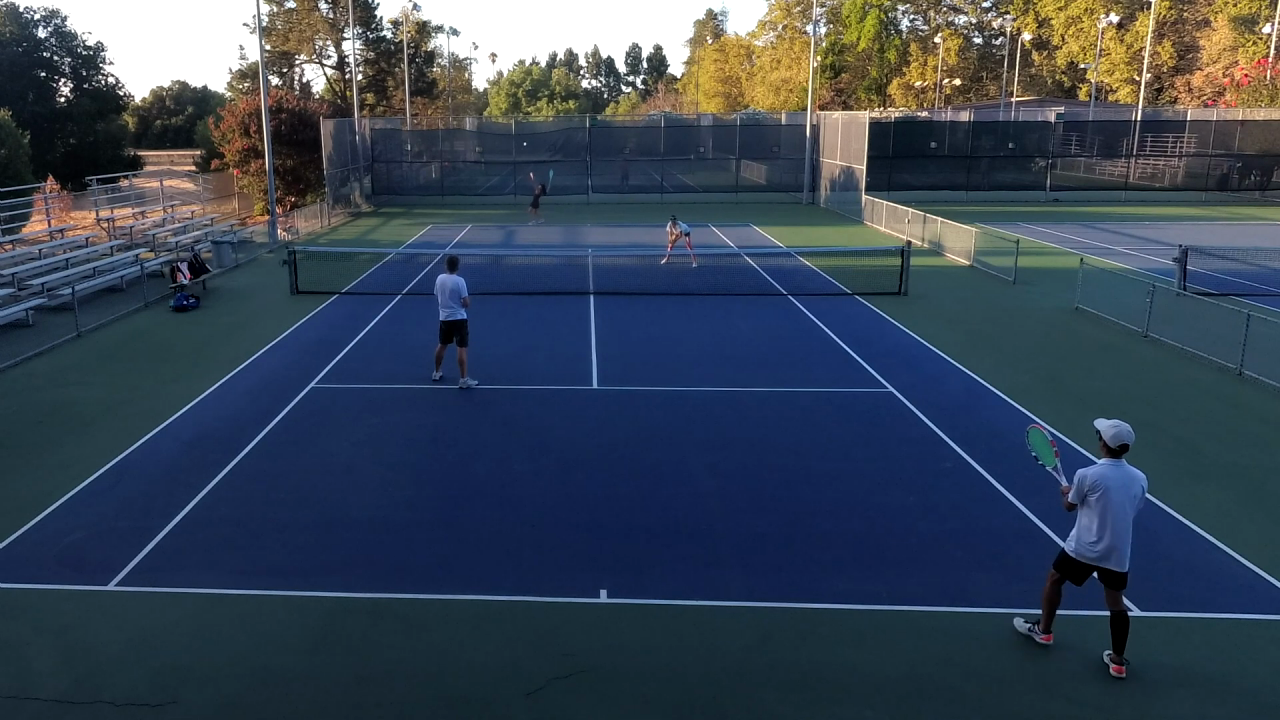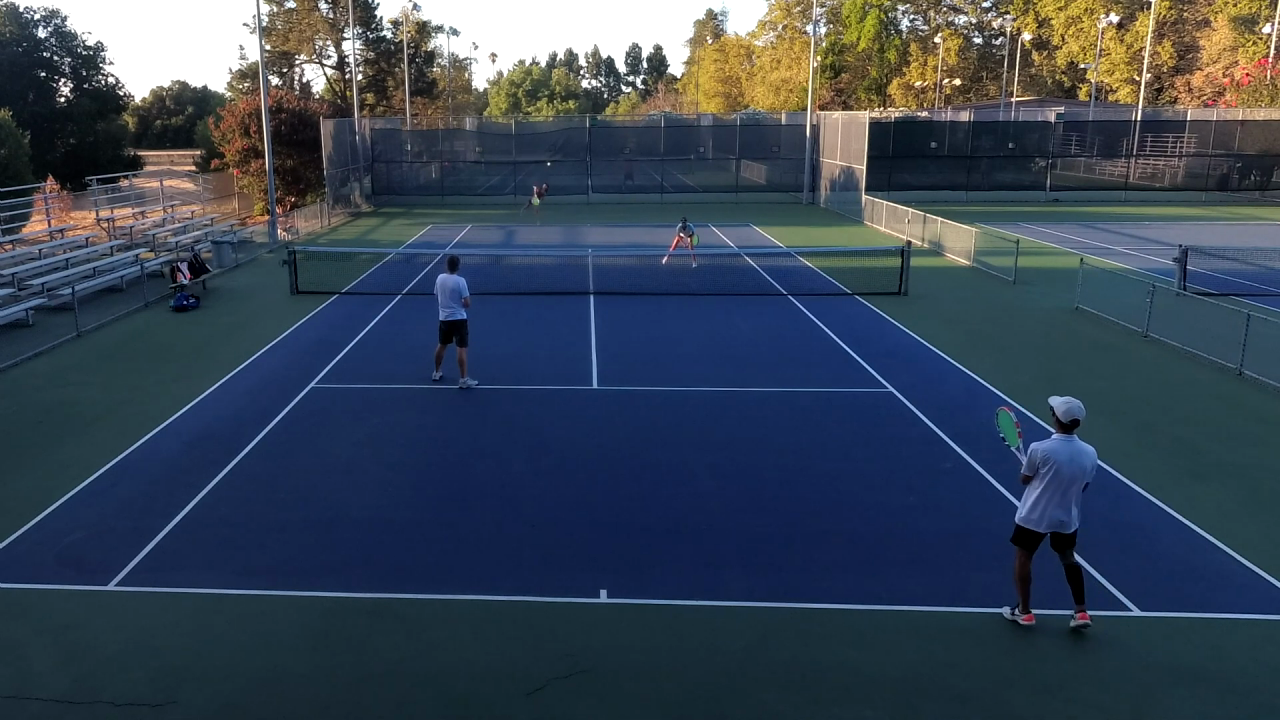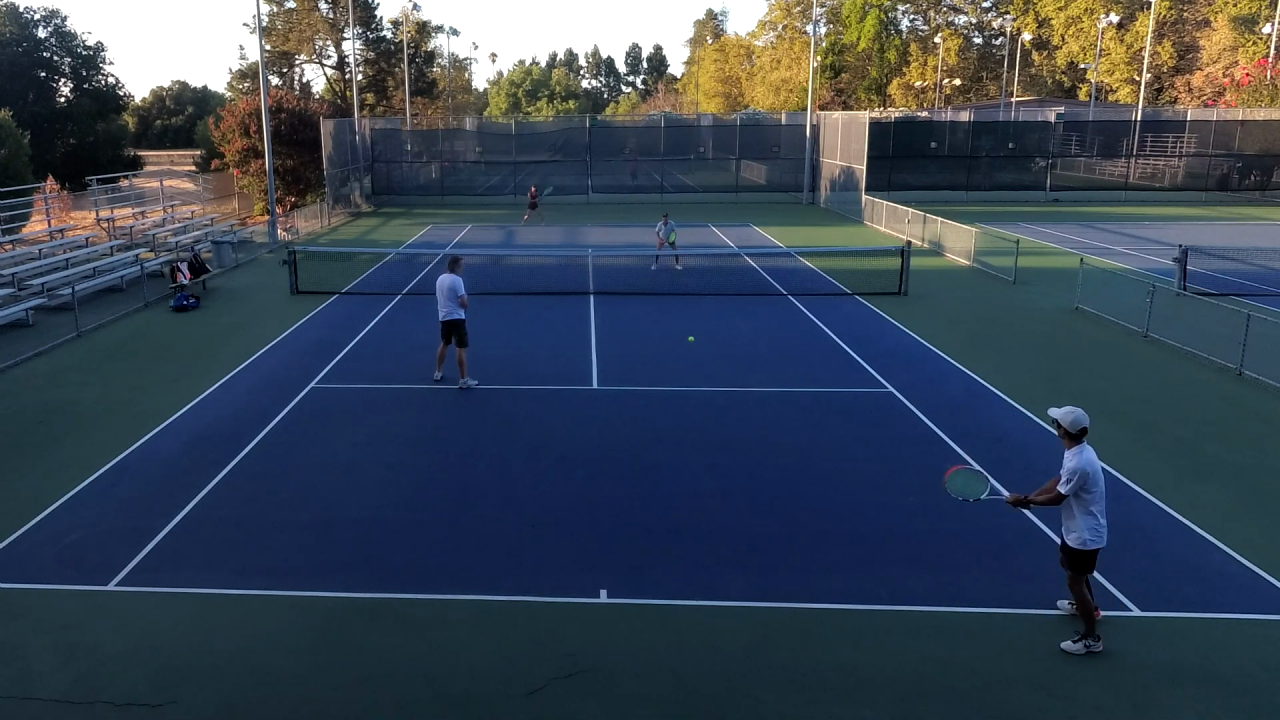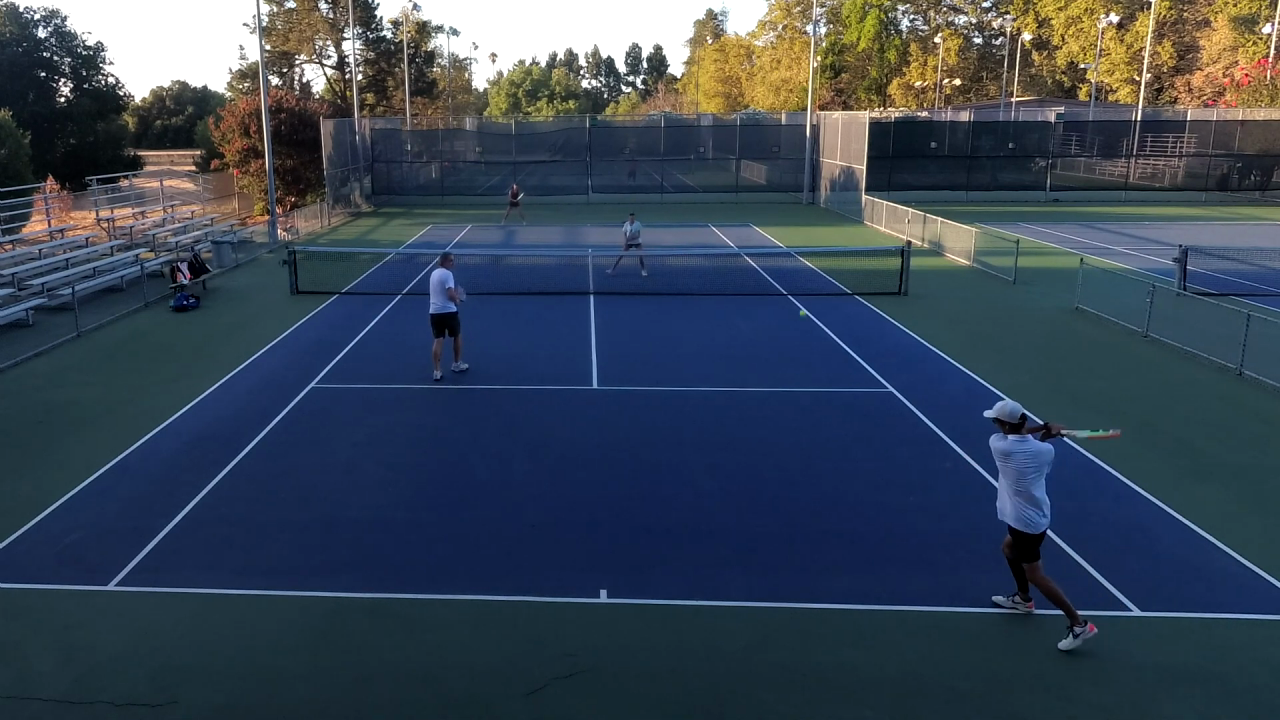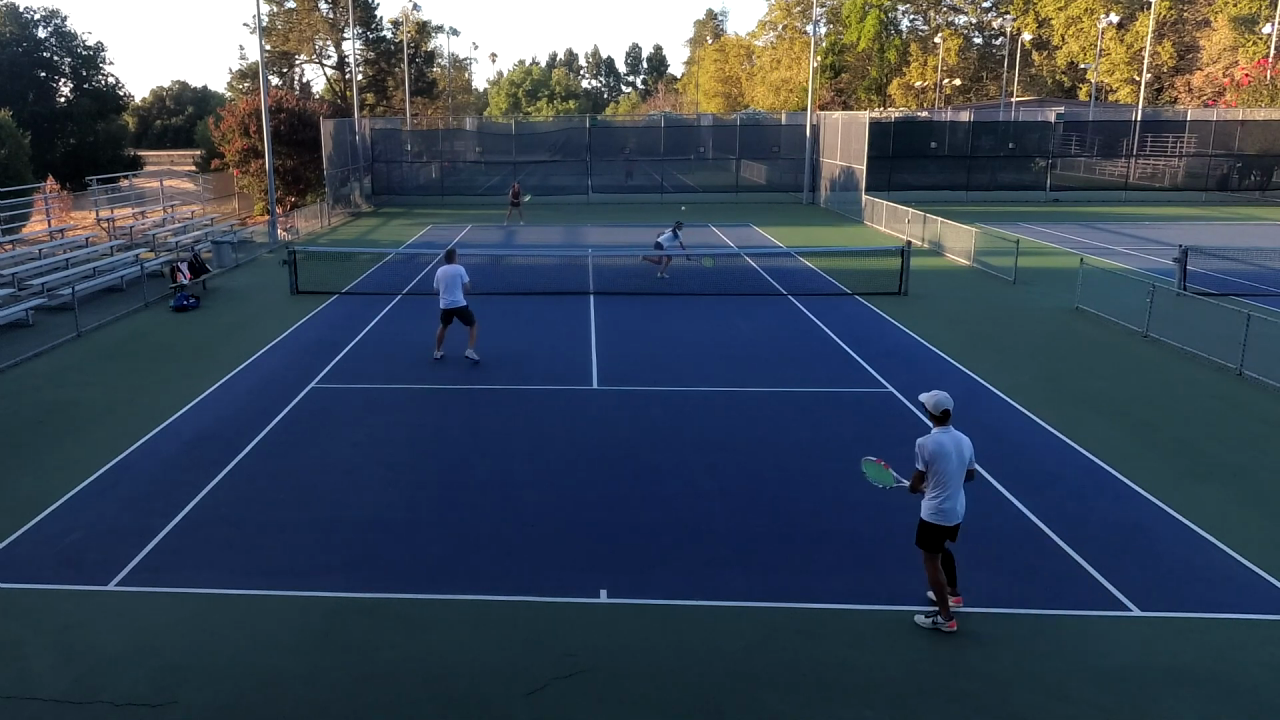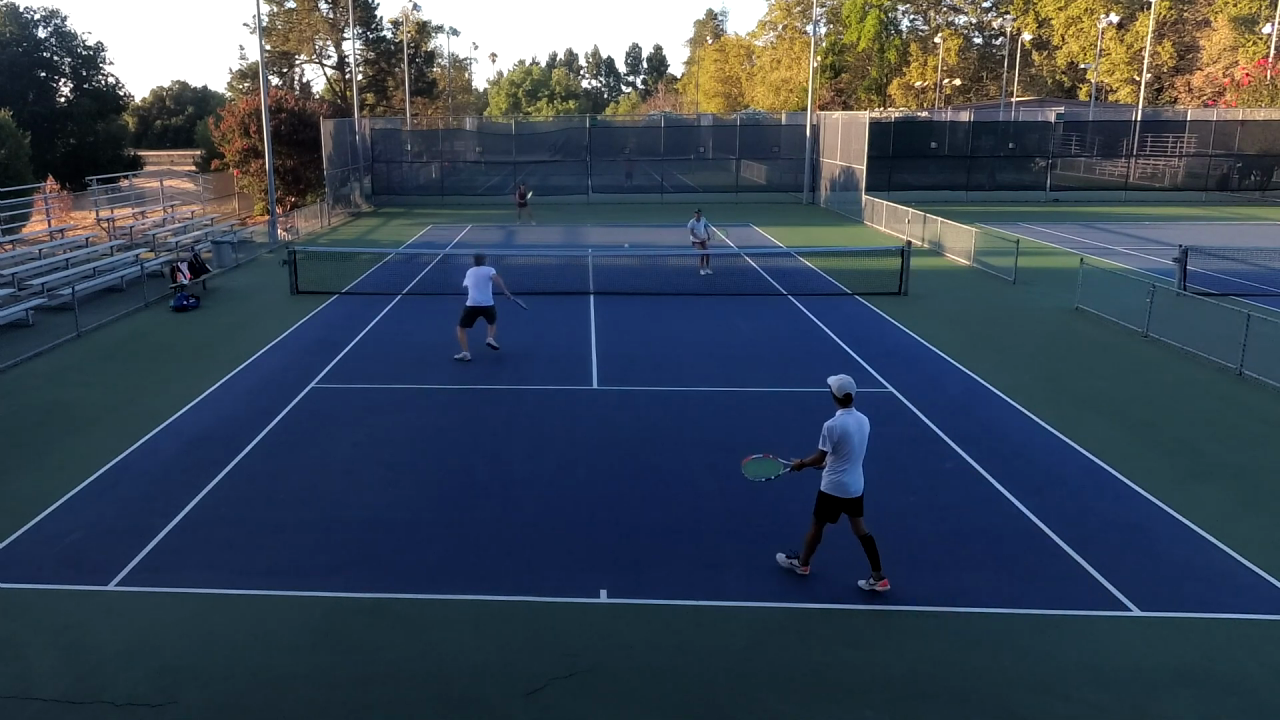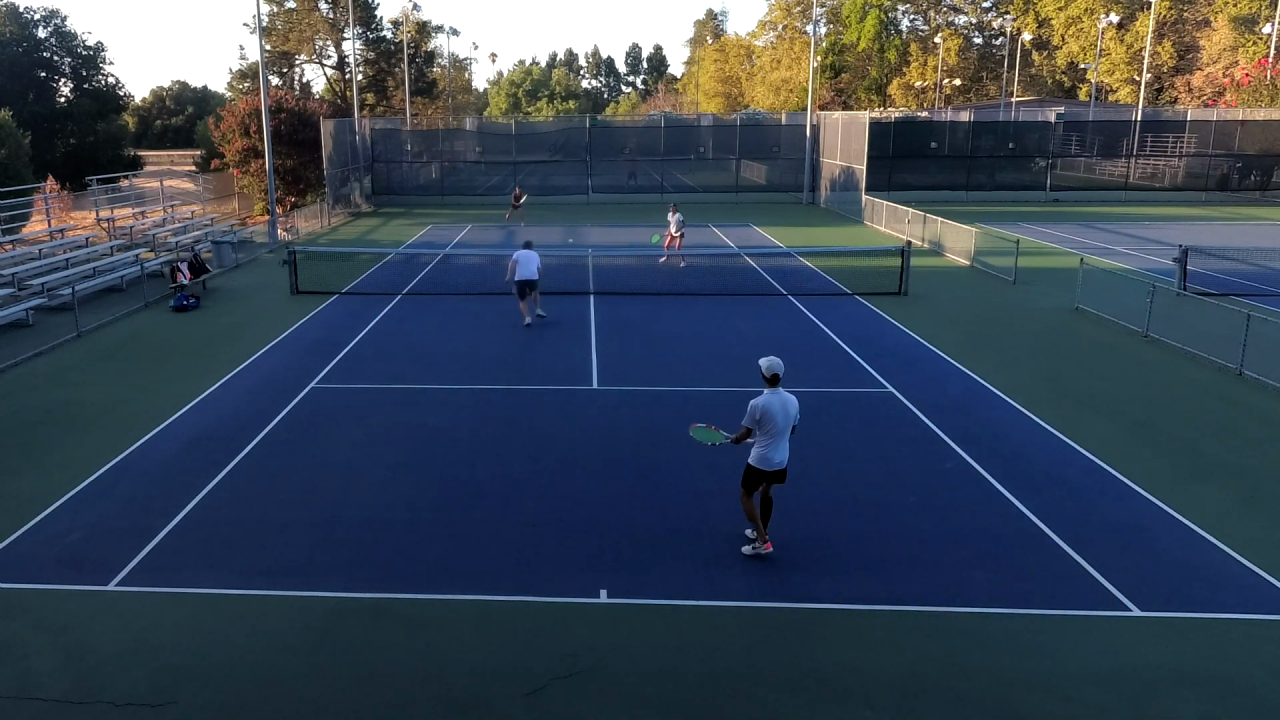
dt=0.7s
person 1, frame 1
left shoulder: (1087, 475)
right shoulder: (1140, 479)
left elbow: (1070, 506)
left wrist: (1067, 492)
left hip: (1084, 548)
right hip: (1118, 551)
left knee: (1054, 580)
right knee: (1116, 601)
left ankle: (1042, 631)
right ankle: (1118, 661)
person 1, frame 2
left shoulder: (1039, 449)
right shoulder: (1090, 454)
left elbow: (1025, 480)
right elbow: (1083, 487)
left wrist: (1037, 474)
left hip: (1033, 516)
right hip: (1067, 519)
left knee: (1023, 558)
right knee: (1068, 559)
left ankle: (1025, 611)
right ankle: (1080, 612)
person 1, frame 3
left shoulder: (1078, 464)
right shoulder: (1078, 452)
left elbow: (1056, 498)
right elbow: (1059, 483)
left wrist: (1025, 500)
right wrist: (1028, 497)
left hip: (1084, 534)
right hip: (1078, 527)
left knee: (1074, 582)
right knee: (1072, 567)
left ankle: (1091, 638)
right ankle: (1090, 608)
person 1, frame 4
left shoulder: (1000, 445)
right shoulder: (1046, 450)
left elbow: (1012, 435)
left wrist: (1042, 428)
left hip: (1022, 520)
right hip: (1038, 516)
left knee: (1035, 575)
right knee: (1009, 548)
left ankle: (1079, 624)
right ankle: (1023, 598)
person 1, frame 5
left shoulder: (925, 443)
right shoulder: (965, 441)
left elbow: (917, 482)
right elbow: (970, 475)
left wrist: (916, 488)
left hip: (935, 512)
right hip: (957, 510)
left knee: (931, 561)
right knee: (941, 549)
left ankle: (945, 617)
right ankle: (953, 594)
person 1, frame 6
left shoulder: (833, 425)
right shoulder: (863, 420)
left elbow: (820, 459)
left wrist: (801, 463)
left hip: (834, 487)
right hip: (856, 486)
left knee: (816, 526)
right knee: (860, 528)
left ankle: (802, 563)
right ankle: (878, 577)
person 1, frame 7
left shoulder: (757, 404)
right shoulder: (792, 401)
left elbow: (746, 433)
right elbow: (792, 429)
left wrist: (736, 438)
left hip: (760, 460)
right hip: (781, 460)
left knee: (746, 496)
right knee: (766, 492)
left ankle: (762, 541)
right ankle: (761, 532)
